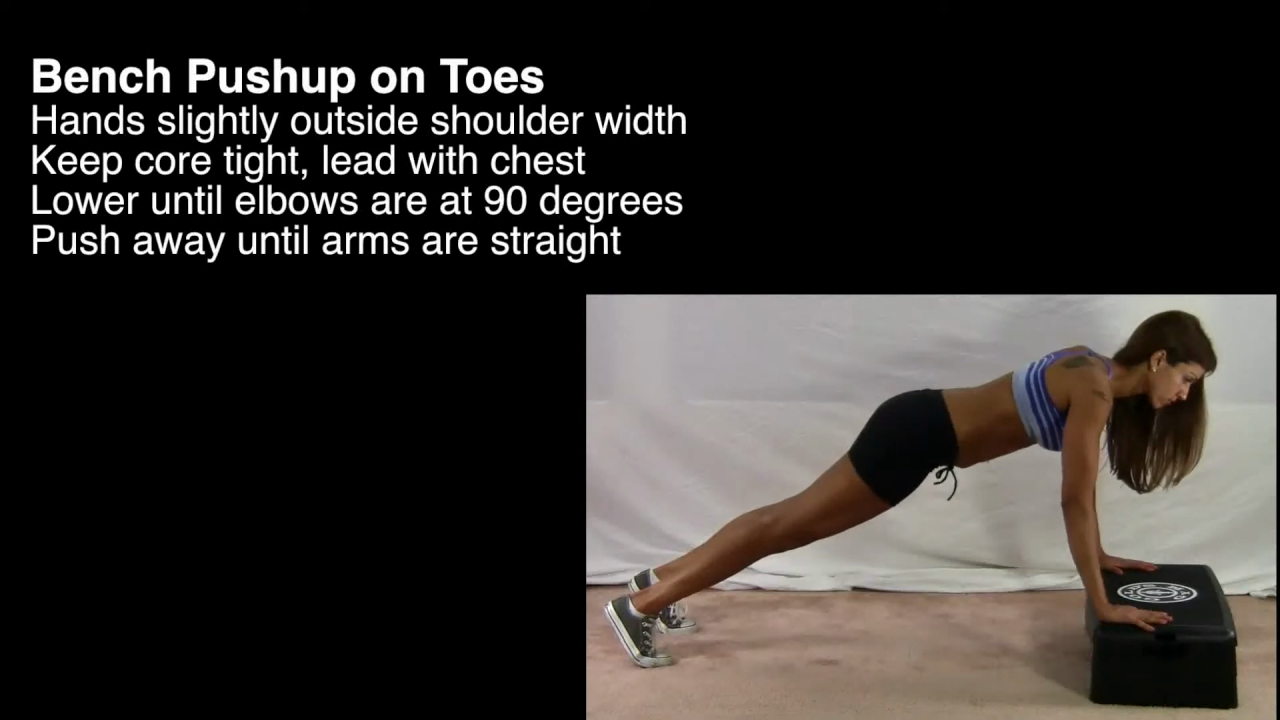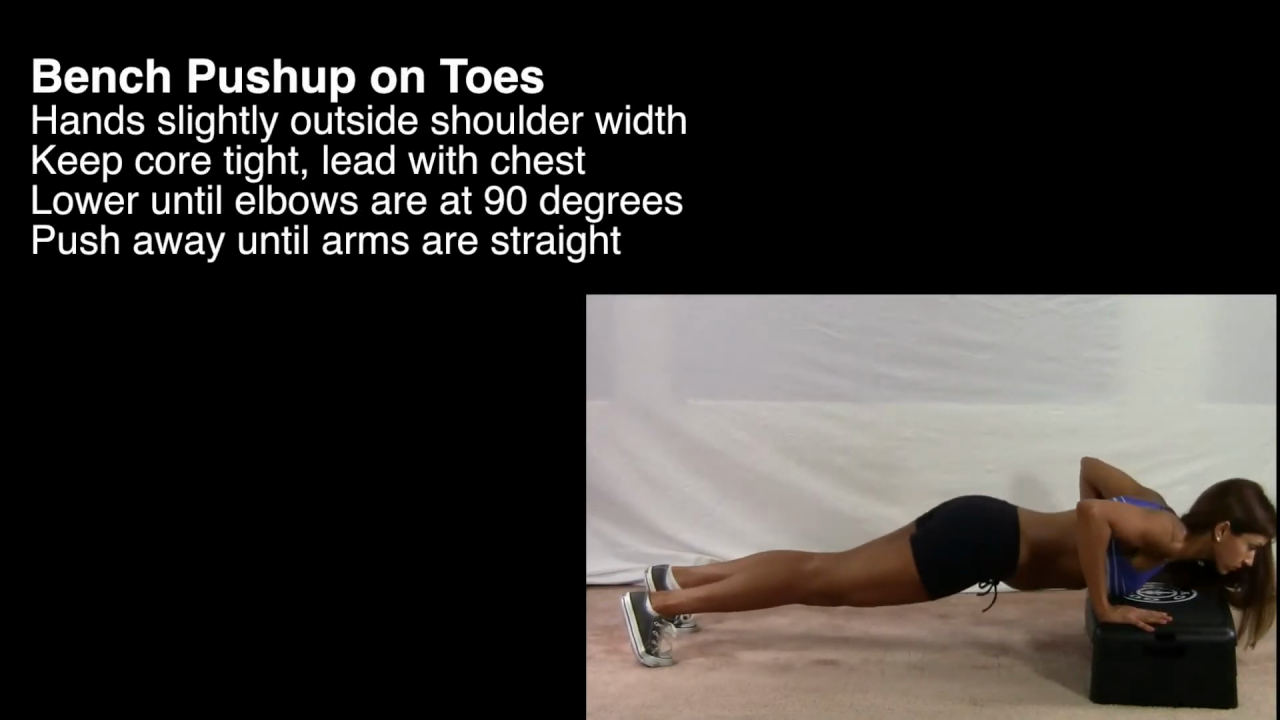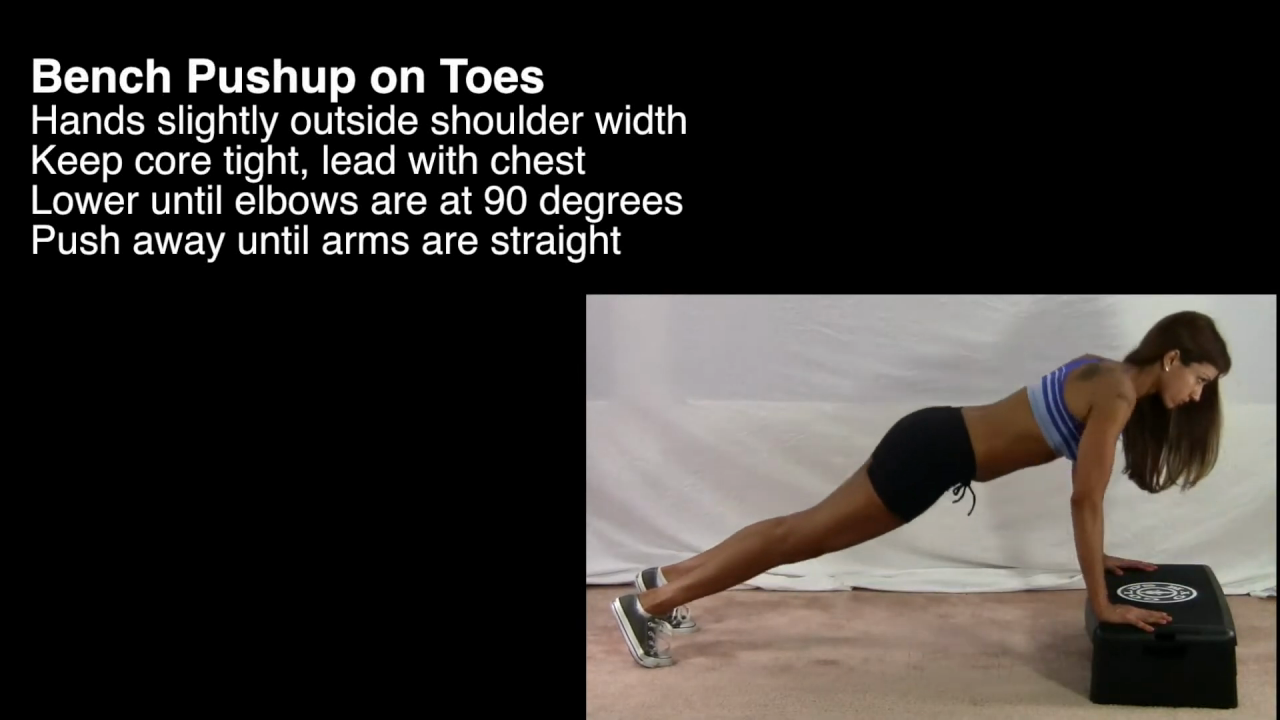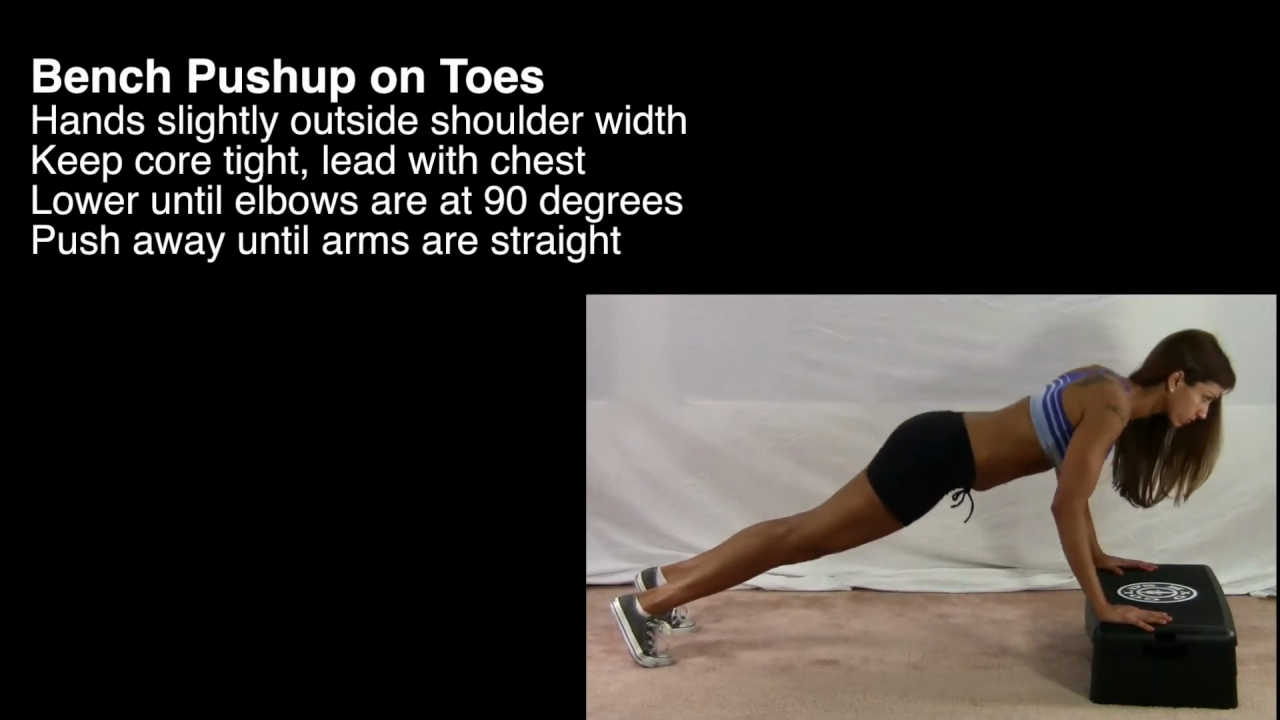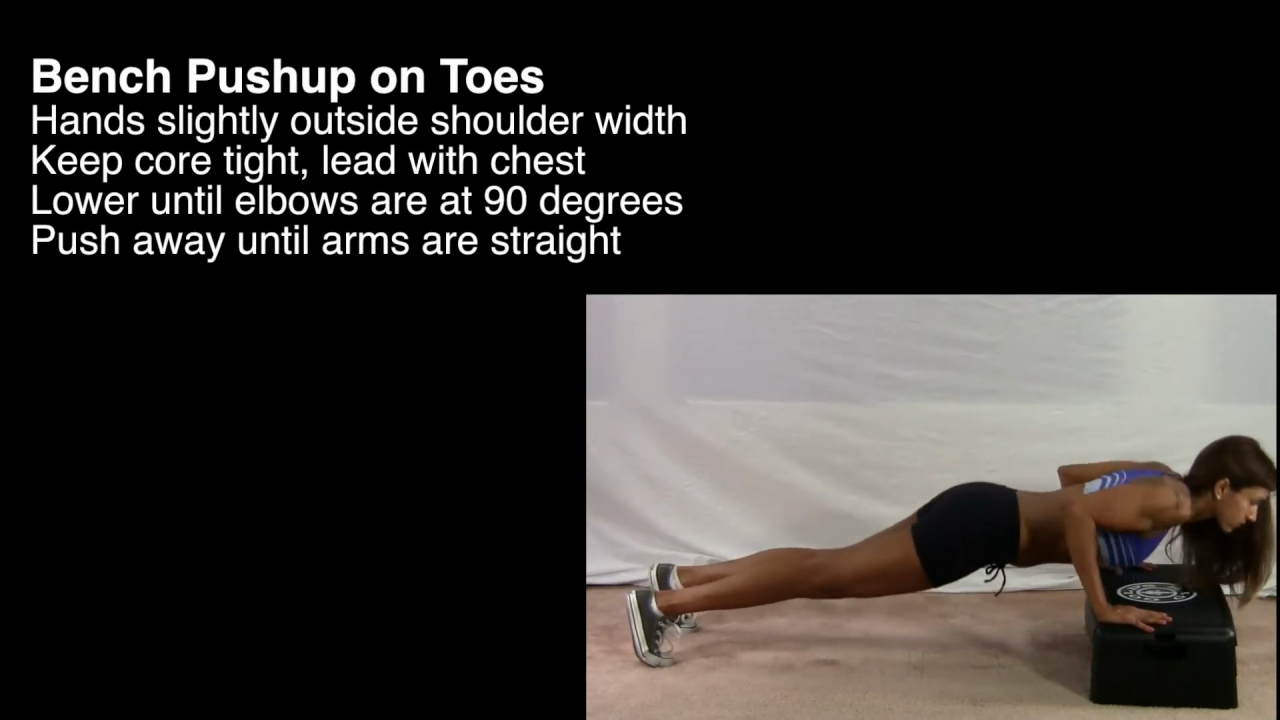
dt=1s
person 1, frame 1
left shoulder: (1100, 374)
right shoulder: (1095, 391)
left elbow: (1078, 491)
right elbow: (1076, 502)
left wrist: (1099, 557)
right wrist: (1102, 604)
left hip: (924, 424)
right hip: (918, 435)
left knee: (789, 519)
right knee: (789, 525)
left ankle: (658, 582)
right ankle: (641, 604)
person 1, frame 2
left shoulder: (1157, 507)
right shoulder: (1164, 537)
left elbow: (1089, 464)
right elbow: (1091, 513)
right wrist: (1104, 607)
left hip: (982, 526)
right hip: (980, 541)
left knee: (826, 570)
right knee: (821, 578)
left ankle: (675, 579)
right ankle: (658, 605)
person 1, frame 3
left shoulder: (1112, 377)
right shoulder: (1118, 395)
left elbow: (1080, 495)
right elbow: (1084, 500)
left wrist: (1098, 555)
right wrist: (1102, 605)
left hip: (937, 437)
right hip: (937, 452)
left knee: (803, 526)
right knee: (799, 539)
left ankle: (665, 580)
right ankle: (649, 605)
person 1, frame 4
left shoulder: (1116, 390)
right shoulder: (1112, 407)
left elbow: (1071, 489)
right elbow: (1066, 507)
left wrist: (1098, 558)
right wrist: (1102, 606)
left hip: (942, 443)
right hip: (936, 456)
left knee: (802, 531)
right knee: (800, 539)
left ankle: (664, 581)
right ankle: (646, 605)
person 1, frame 5
left shoulder: (1165, 477)
right shoulder: (1169, 503)
left elbow: (1070, 476)
right elbow: (1078, 510)
left wrist: (1100, 545)
right wrist: (1102, 606)
left hip: (985, 511)
right hip: (980, 528)
left knee: (828, 565)
right knee: (825, 575)
left ankle: (680, 580)
right ankle: (662, 604)
